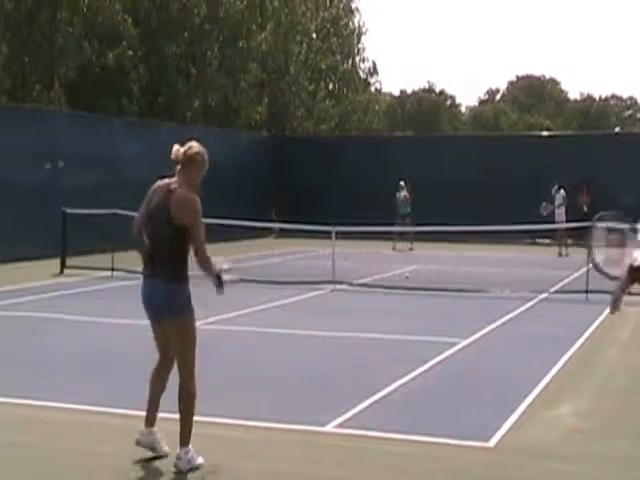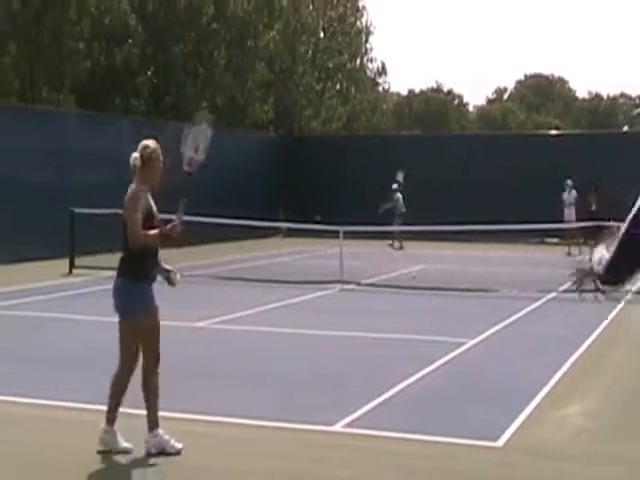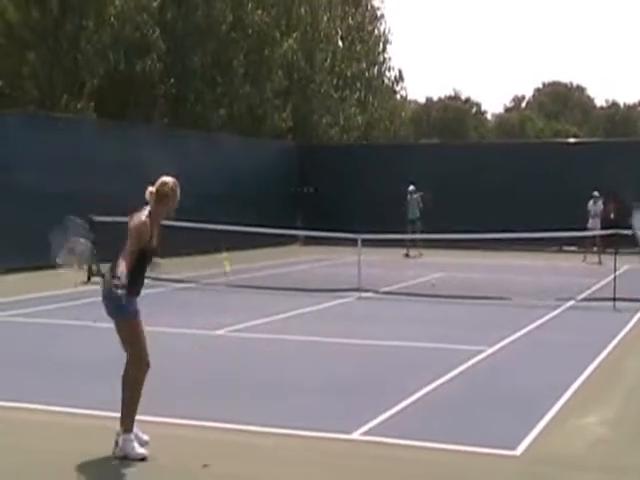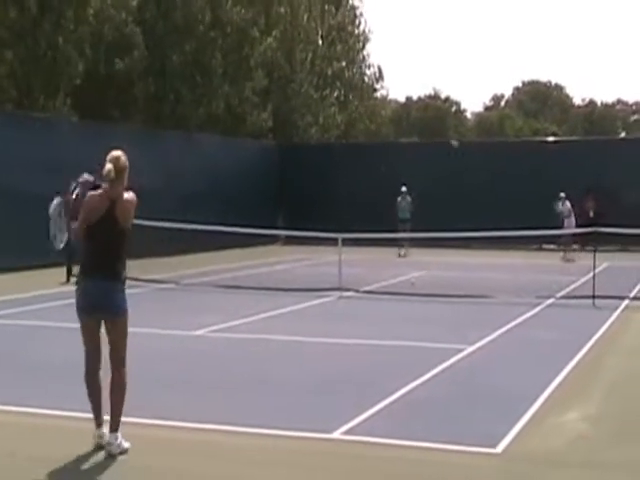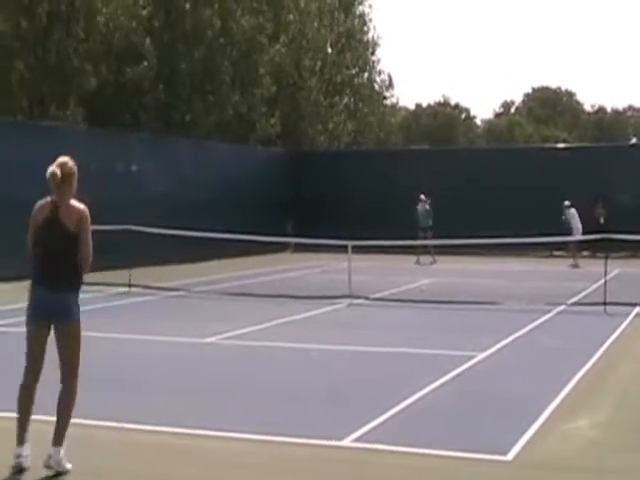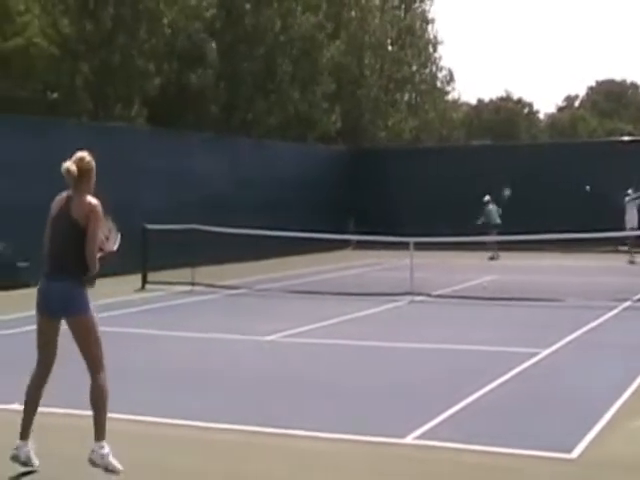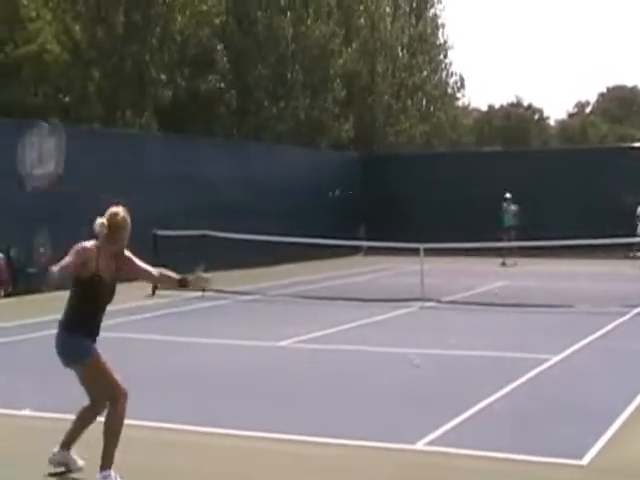
dt=0.7s
person 1, frame 1
left shoulder: (157, 189)
right shoulder: (188, 199)
left elbow: (137, 228)
right elbow: (200, 254)
right wrist: (216, 277)
left hip: (150, 285)
right hip: (173, 288)
left knee: (165, 358)
right knee: (186, 370)
left ankle: (148, 429)
right ankle: (185, 452)
person 1, frame 2
left shoulder: (146, 193)
right shoulder: (136, 194)
right elbow: (135, 239)
left wrist: (159, 266)
right wrist: (166, 232)
left hip: (143, 286)
right hip: (130, 286)
left knee: (152, 359)
right knee: (129, 362)
left ankle: (155, 435)
right ankle: (109, 431)
person 1, frame 3
left shoulder: (153, 218)
right shoulder: (142, 223)
right elbow: (125, 259)
right wrist: (119, 281)
left hip: (125, 294)
right hip: (121, 295)
left knee: (134, 361)
right knee: (140, 363)
left ankle: (127, 428)
right ankle: (125, 439)
person 1, frame 4
left shoulder: (91, 200)
right shoulder: (130, 202)
left elbow: (76, 235)
left hip: (87, 286)
right hip: (112, 288)
left knee: (92, 360)
right knee: (118, 365)
left ankle: (98, 429)
right ankle: (114, 436)
person 1, frame 5
left shoulder: (40, 208)
right shoulder: (80, 211)
left elbow: (31, 250)
right elbow: (86, 260)
left hip: (39, 294)
right hip: (65, 297)
left knee: (31, 374)
right knee: (69, 378)
left ankle: (21, 450)
right ankle: (56, 453)
person 1, frame 6
left shoulder: (58, 202)
right shoulder: (91, 205)
left elbow: (48, 246)
right elbow: (91, 257)
right wrist: (89, 272)
left hip: (47, 288)
right hip: (70, 291)
left knee: (42, 368)
right knee: (97, 369)
left ankle: (22, 446)
right ankle: (100, 449)
person 1, frame 7
left shoulder: (121, 257)
right shoulder: (86, 250)
left elbow: (152, 273)
right elbow: (56, 273)
left wrist: (184, 281)
right wrist: (56, 271)
left hip: (81, 338)
right hip: (73, 339)
left knee: (99, 402)
right knee: (118, 397)
left ankle: (62, 452)
